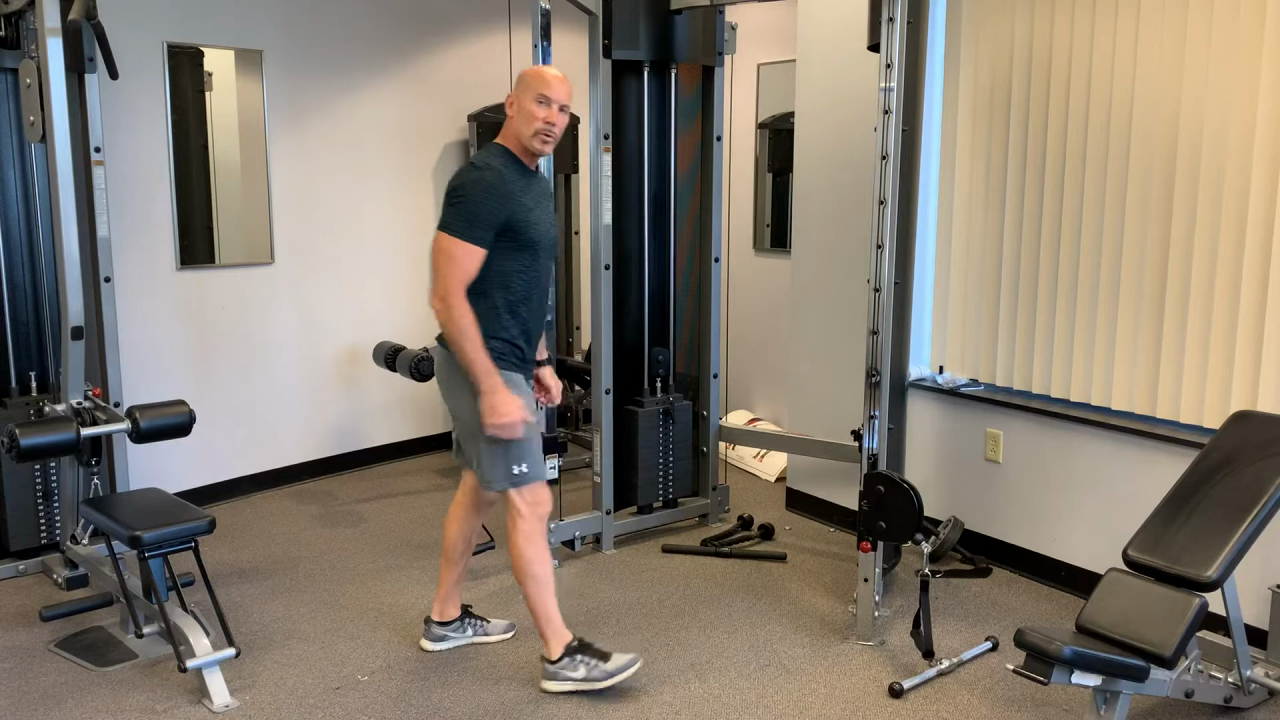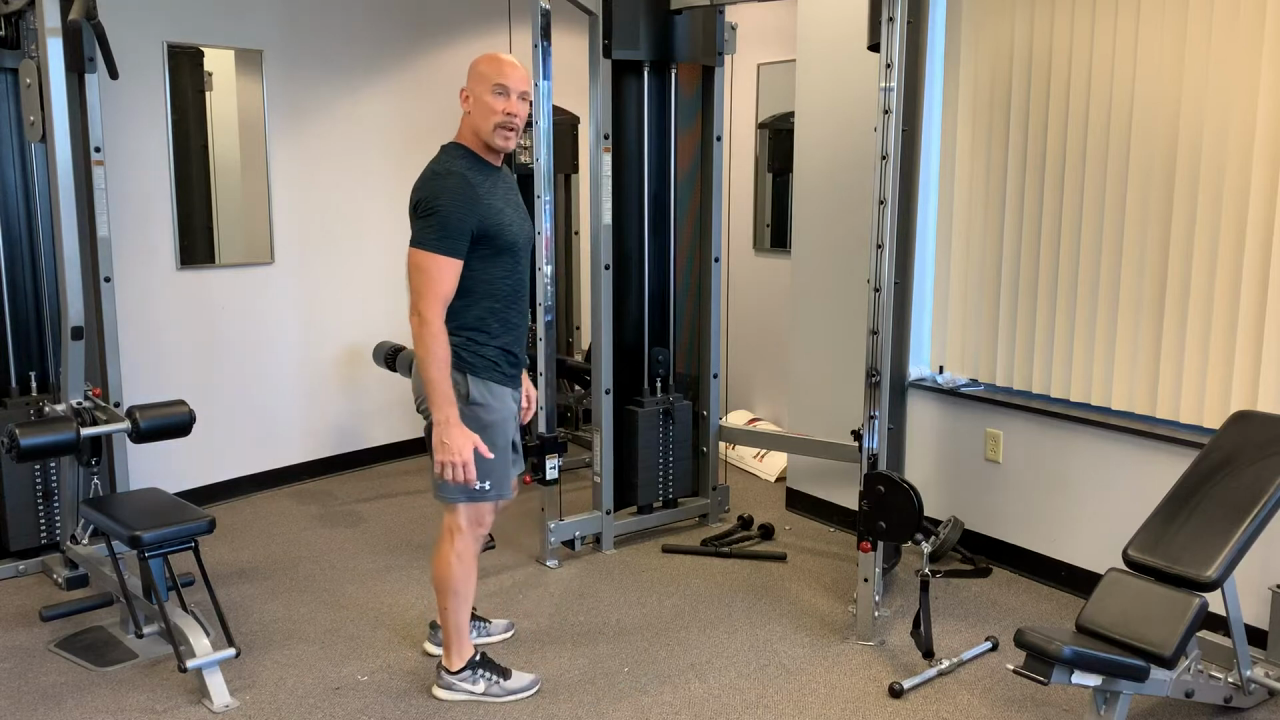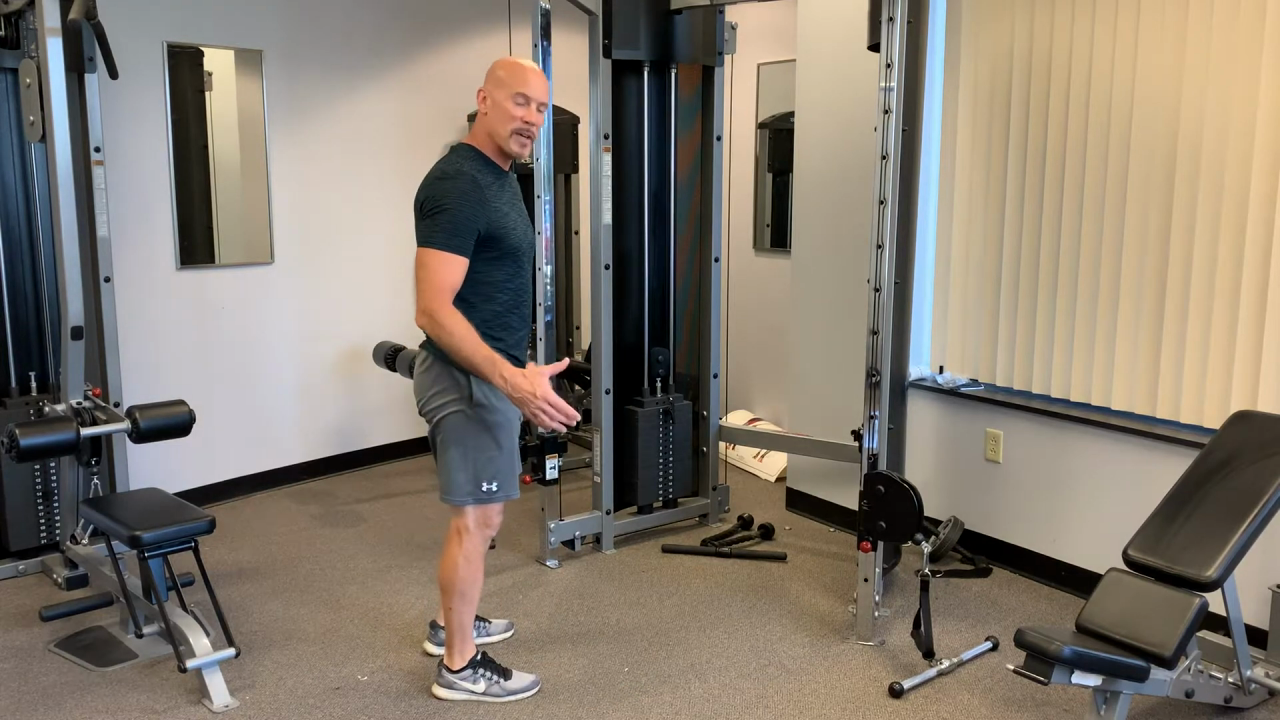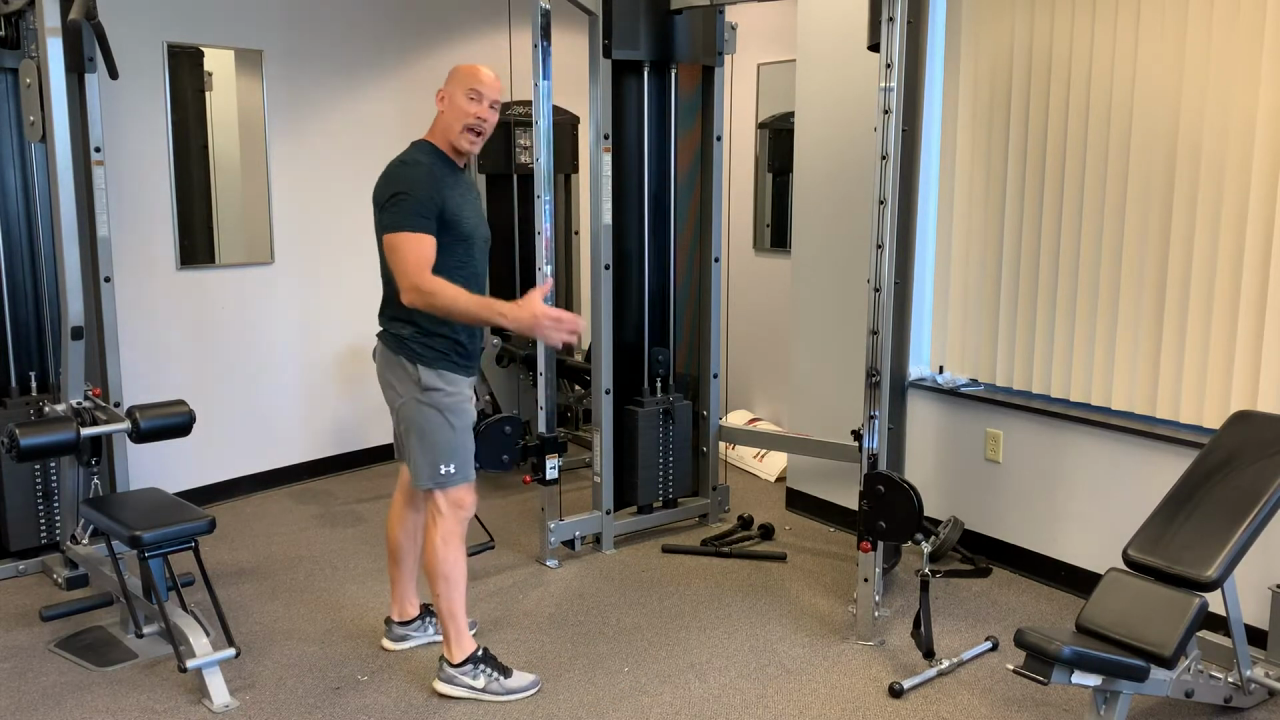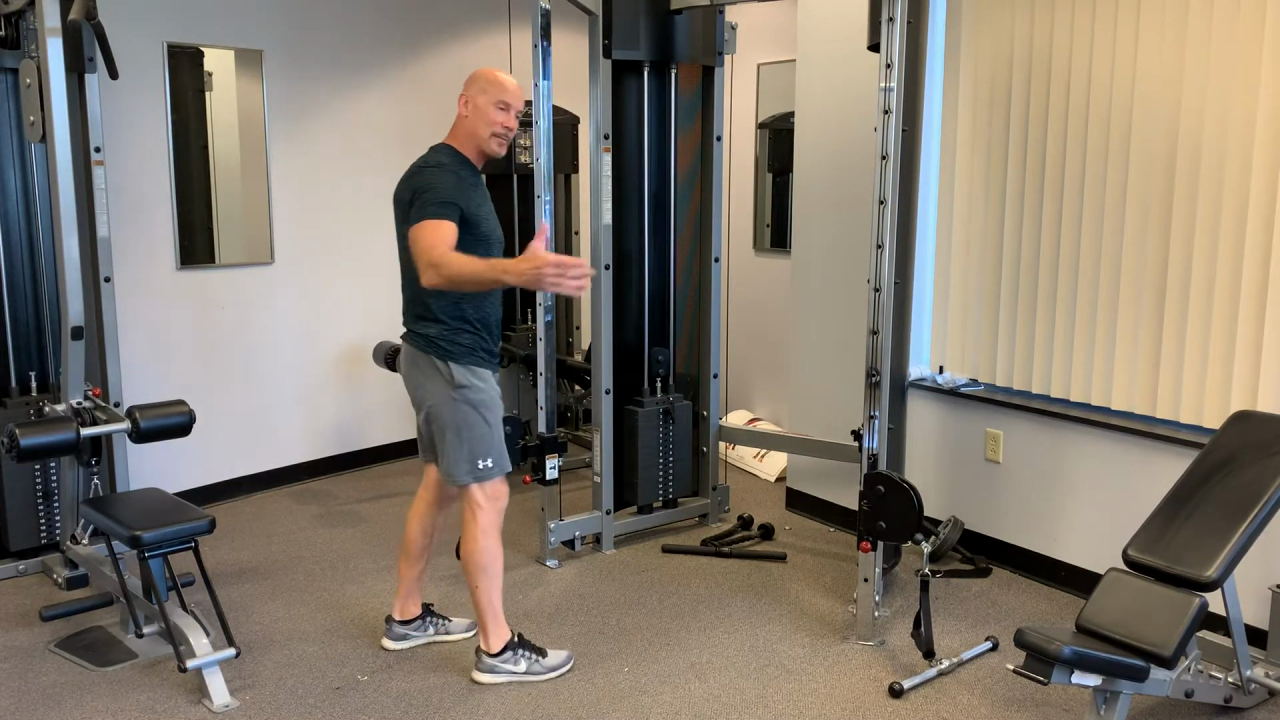
dt=1s
person 1, frame 1
left shoulder: (535, 183)
right shoulder: (483, 180)
right elbow: (449, 295)
left wrist: (540, 362)
right wrist: (492, 387)
left hip: (509, 363)
right hip: (484, 369)
left knee: (480, 487)
right knee: (530, 502)
left ankle: (445, 617)
right ankle: (561, 654)
person 1, frame 2
left shoulder: (499, 178)
right shoulder: (450, 186)
right elbow: (427, 316)
left wrist: (519, 373)
right wrist: (446, 421)
left hip: (496, 375)
right hip: (469, 379)
left knee: (495, 495)
right knee: (468, 517)
left ankle: (451, 621)
right ankle: (459, 666)
person 1, frame 3
left shoulder: (498, 178)
right shoulder: (457, 185)
right elbow: (434, 310)
left wrist: (522, 365)
right wrist: (513, 379)
left hip: (488, 374)
right hip: (468, 378)
left knee: (474, 511)
right knee: (477, 518)
left ankle: (451, 622)
right ankle: (461, 665)
person 1, frame 4
left shoulder: (455, 178)
right shoulder: (412, 176)
right elbow: (415, 286)
right wrist: (512, 315)
left hip: (434, 360)
right hip: (425, 364)
left knee: (416, 488)
right knee: (452, 502)
left ankle: (406, 617)
right ankle: (460, 659)
person 1, frame 5
left shoulder: (467, 179)
right shoulder: (434, 177)
right elbow: (434, 267)
right wrist: (518, 271)
left hip: (455, 357)
right hip: (451, 361)
left knee: (441, 486)
right knee: (487, 496)
left ankle: (407, 615)
right ankle: (498, 647)
